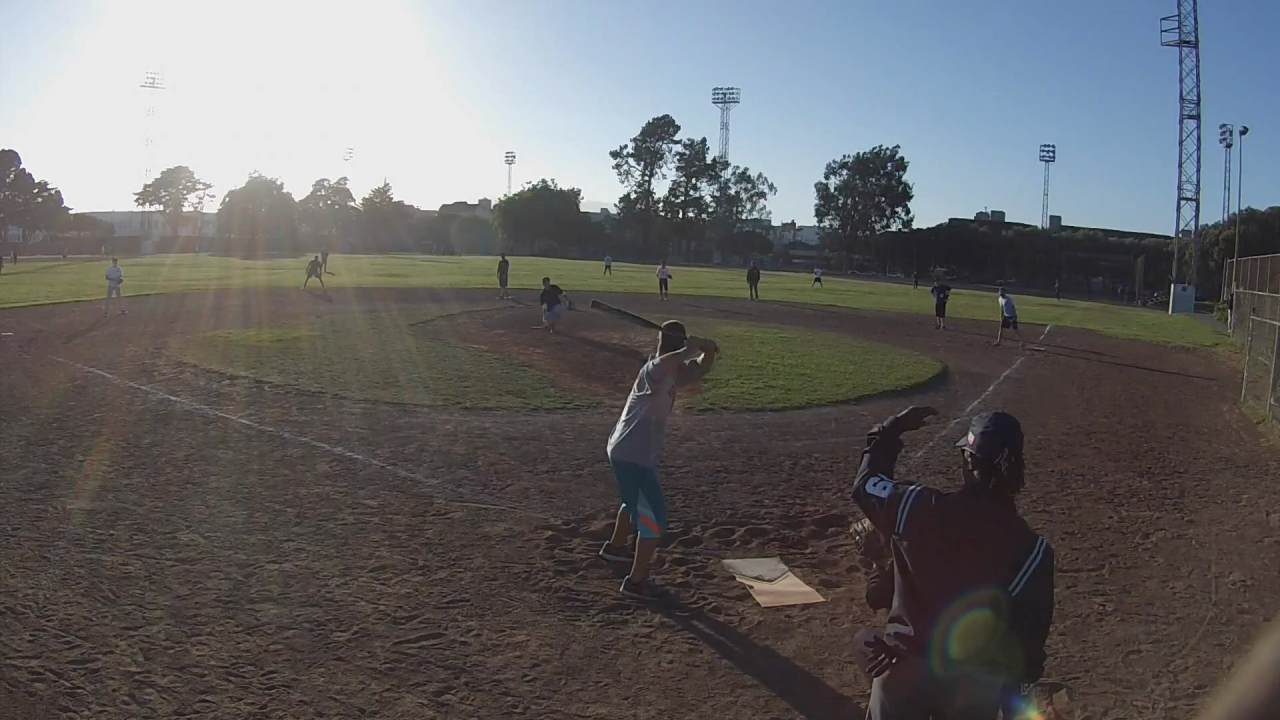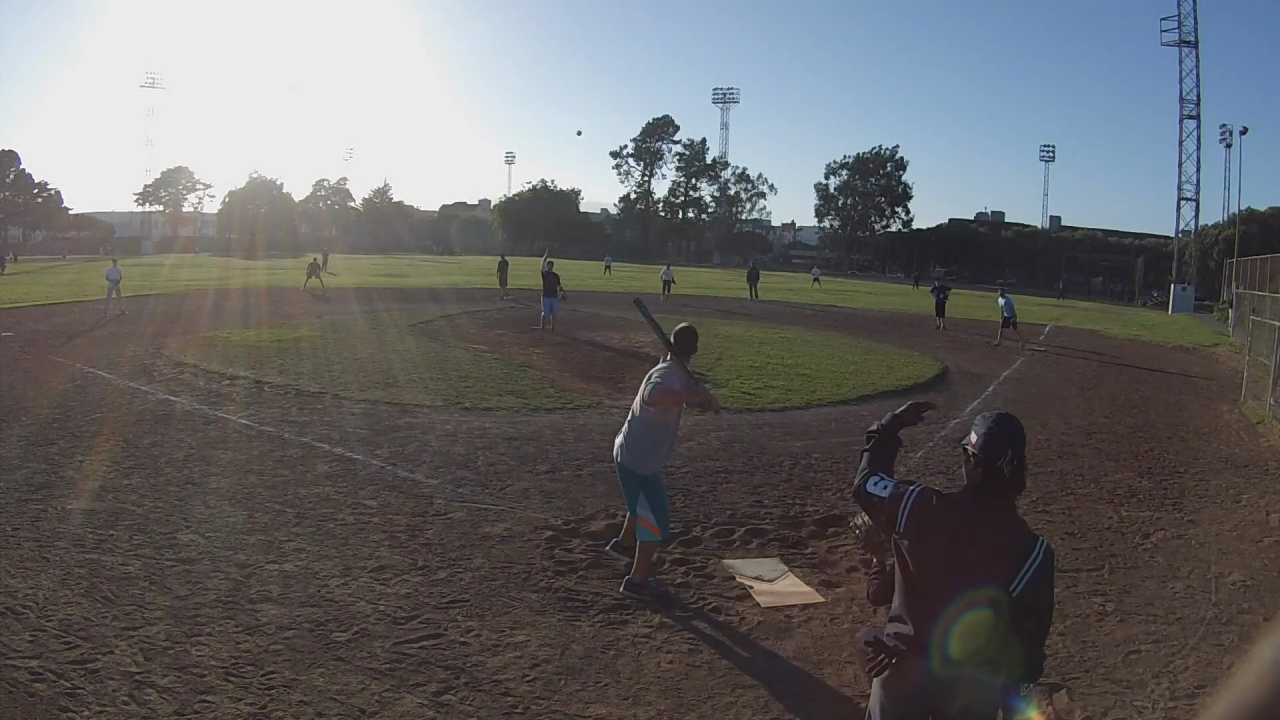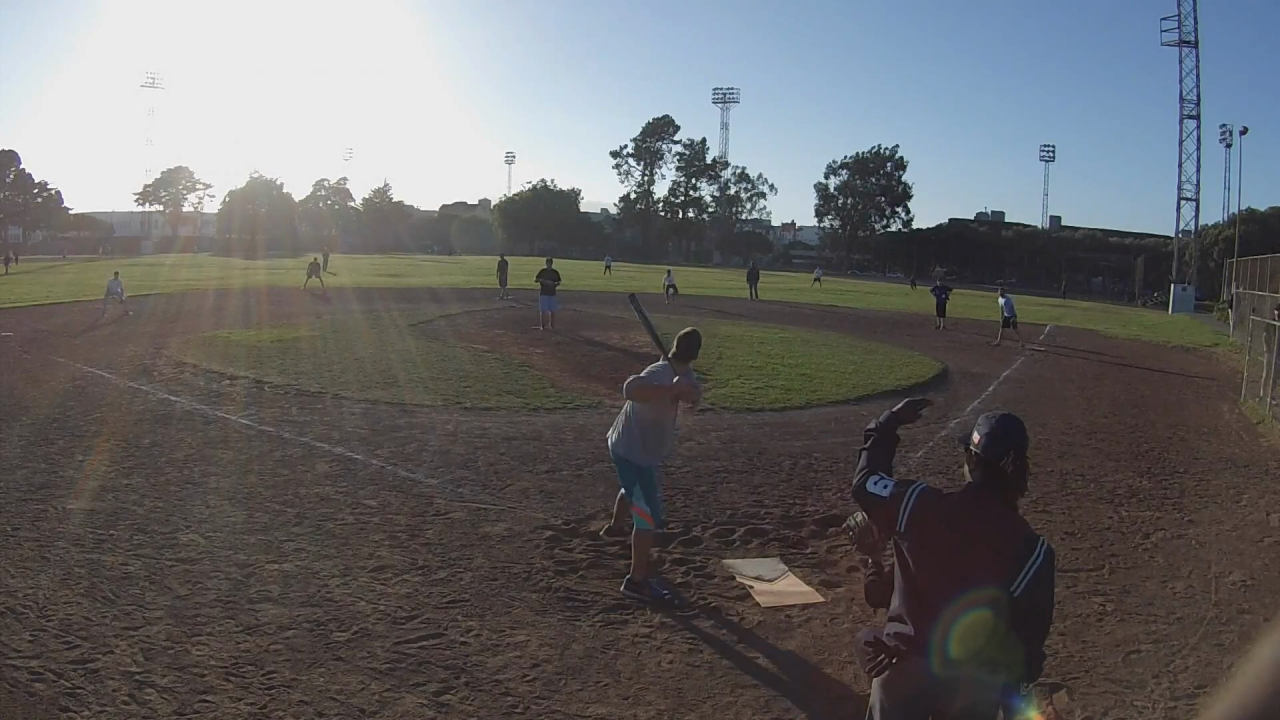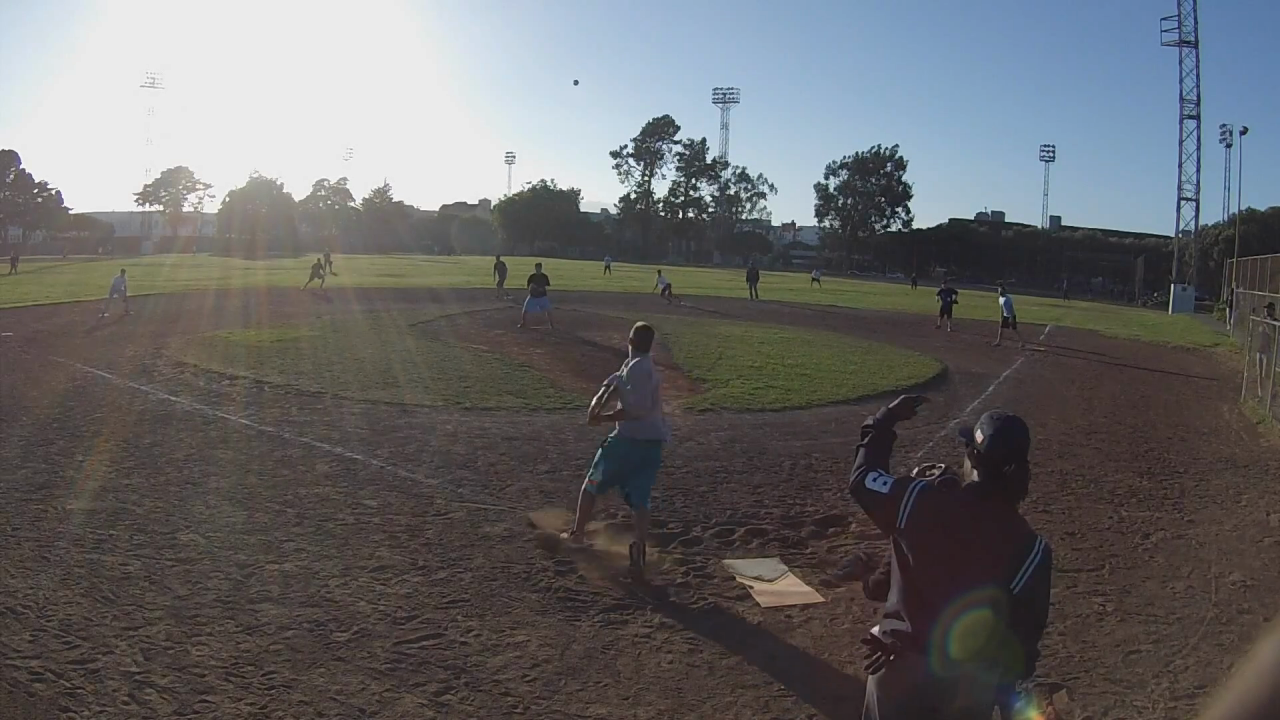
dt=0.7s
person 1, frame 1
left shoulder: (919, 509)
right shoulder: (1032, 551)
left elbow: (865, 485)
right elbow: (1030, 636)
left wrist: (891, 430)
right wrist: (1017, 690)
left hip: (906, 671)
right hip: (978, 685)
person 1, frame 2
left shoulder: (920, 509)
right shoulder: (1031, 551)
left elbow: (866, 484)
right elbow: (1031, 634)
left wrist: (889, 426)
right wrist: (1017, 686)
left hip: (906, 672)
right hip: (977, 685)
person 1, frame 3
left shoulder: (920, 507)
right shoulder: (1032, 551)
left elbow: (864, 483)
right elbow: (1030, 633)
left wrist: (888, 423)
right wrist: (1017, 688)
left hip: (905, 670)
right hip: (977, 683)
person 1, frame 4
left shoulder: (919, 504)
right shoulder: (1028, 548)
left elbow: (863, 479)
right elbow: (1026, 630)
left wrist: (884, 421)
right wrist: (1008, 686)
left hip: (902, 666)
right hip: (971, 679)
person 2, frame 1
left shoulder: (673, 369)
right shoulder: (656, 368)
left elbow: (701, 369)
right elbow: (660, 368)
left wrist: (708, 351)
right wrist: (688, 351)
left hip: (629, 450)
right hip: (633, 454)
left knee: (636, 503)
right knee: (654, 518)
left ankle: (615, 546)
right ankle: (636, 581)
person 2, frame 2
left shoulder: (680, 375)
right shoulder: (665, 374)
left elbow: (697, 400)
right elbow: (652, 397)
left wrist: (706, 399)
right wrist: (693, 396)
left hip: (637, 453)
right hip: (638, 458)
left knee: (643, 506)
right knee: (656, 521)
left ankle: (623, 544)
right ankle: (636, 582)
person 2, frame 3
left shoulder: (679, 372)
right shoulder: (659, 374)
left elbow: (696, 396)
right elbow: (631, 388)
left wrist: (685, 390)
right wrist: (674, 390)
left hip: (630, 447)
right hip: (635, 451)
left knee: (633, 488)
right knee: (647, 514)
left ankle: (615, 526)
right ankle: (638, 580)
person 2, frame 4
left shoulder: (638, 368)
right shoulder: (641, 365)
left elbow: (636, 408)
right elbow: (613, 385)
left wrist: (602, 418)
right wrist: (598, 401)
left hip: (631, 438)
right hip: (653, 444)
left knee: (592, 485)
right knee: (640, 503)
left ankle: (577, 532)
right ankle: (639, 543)
